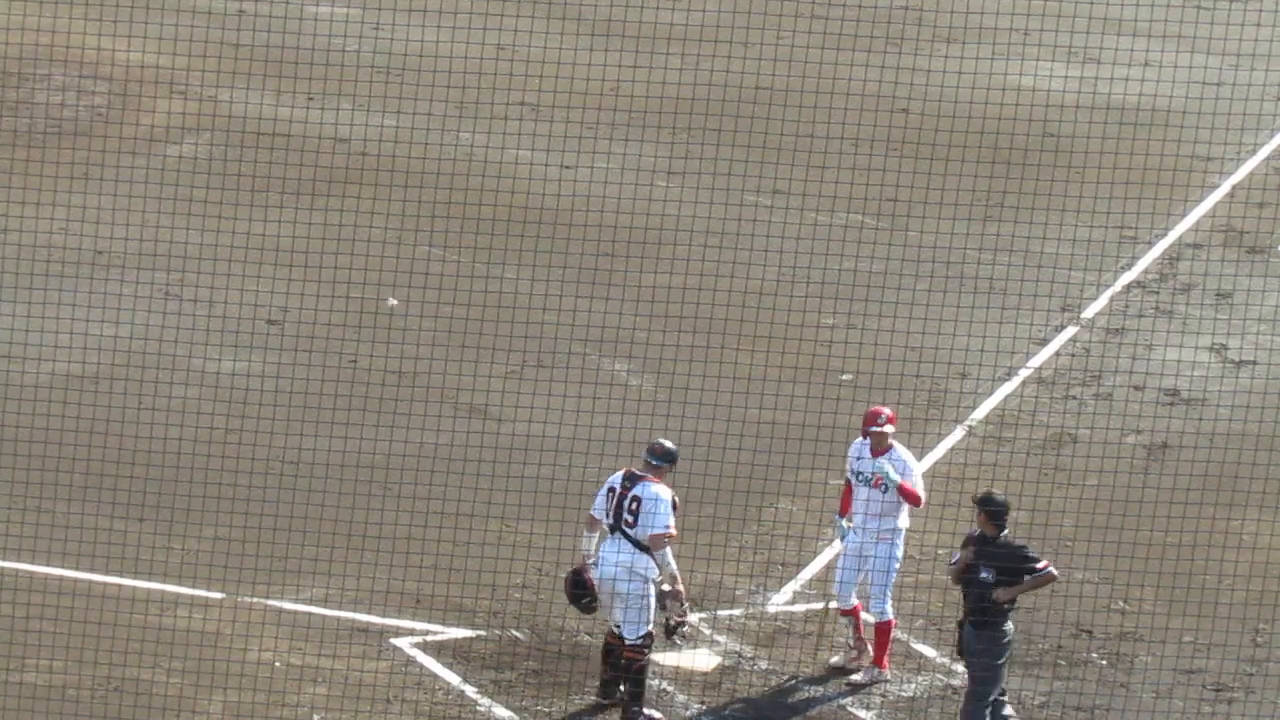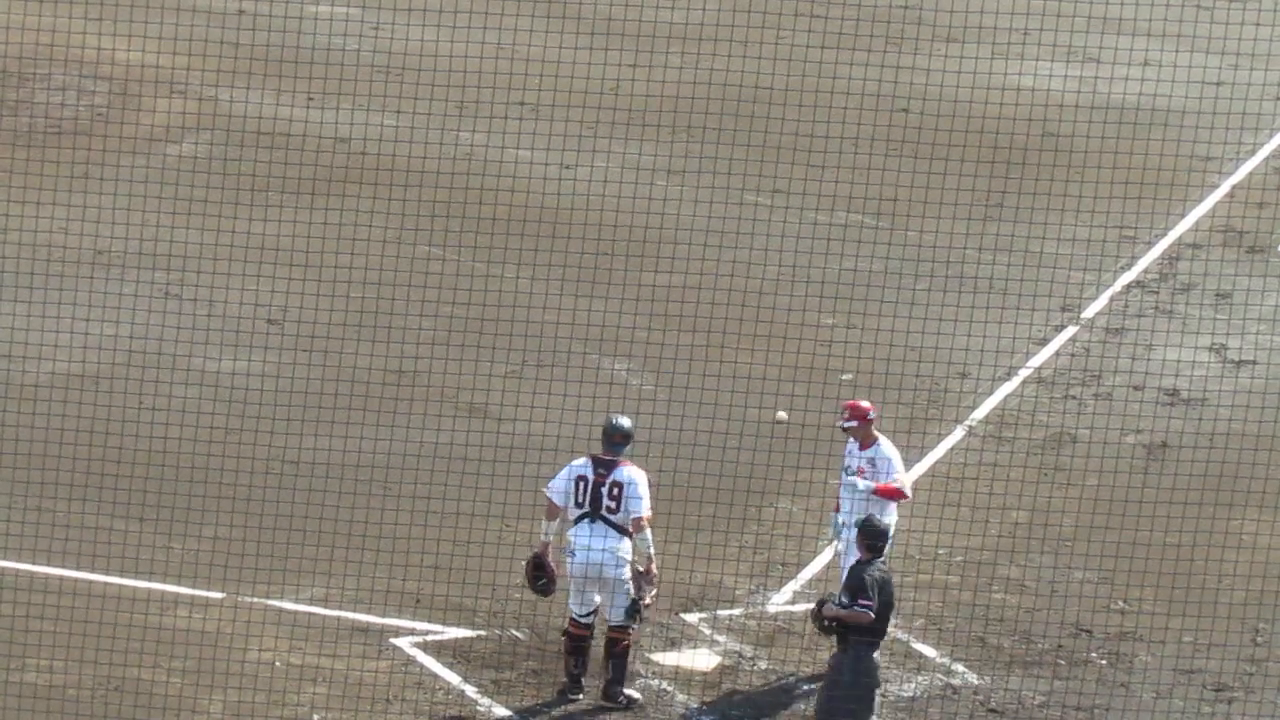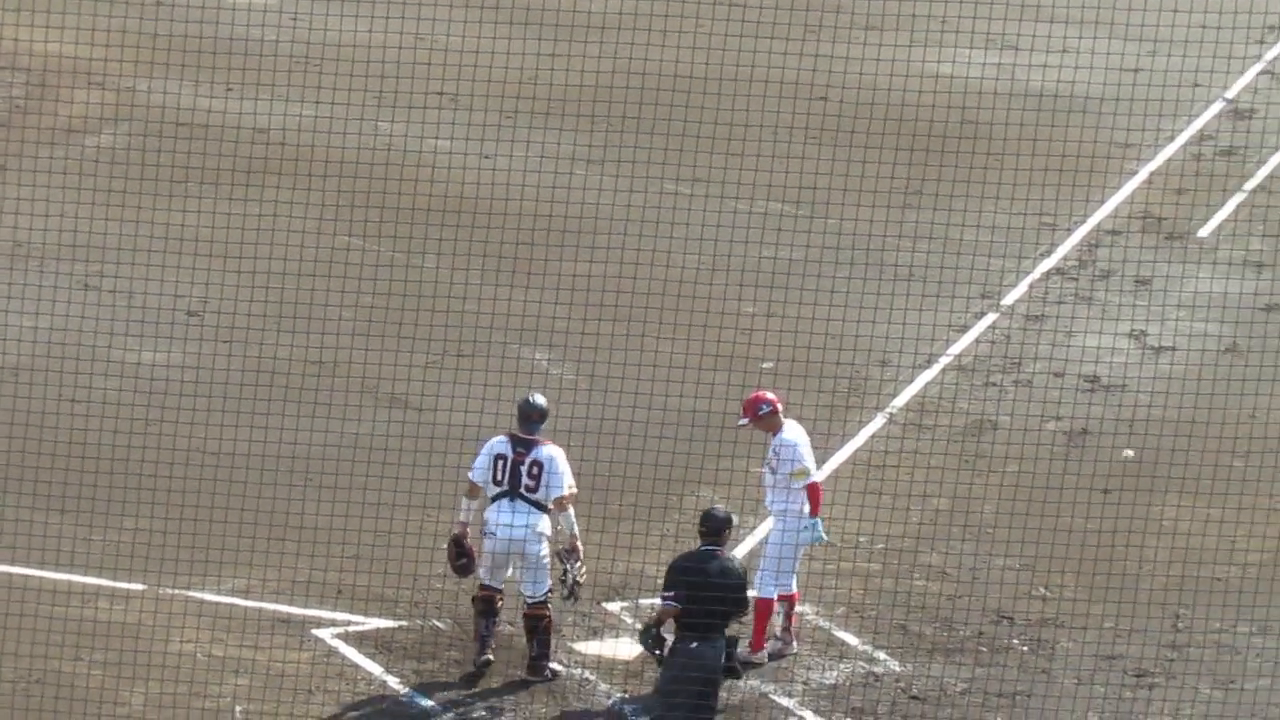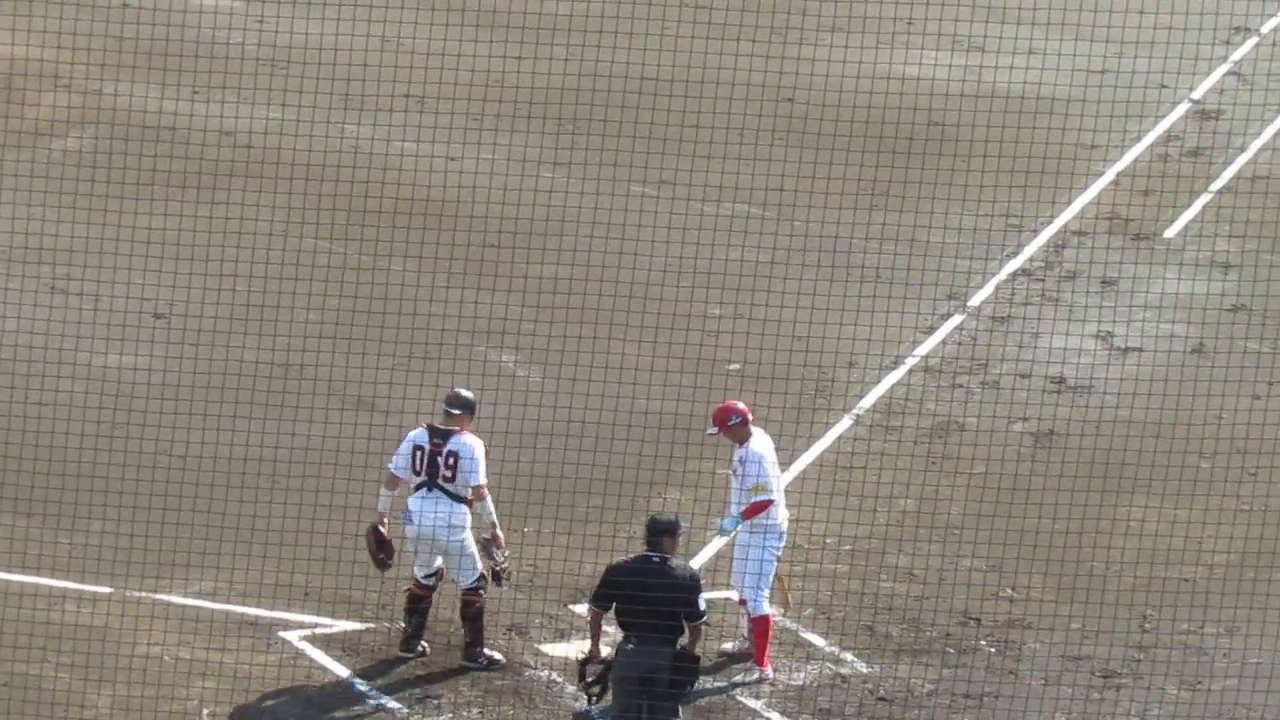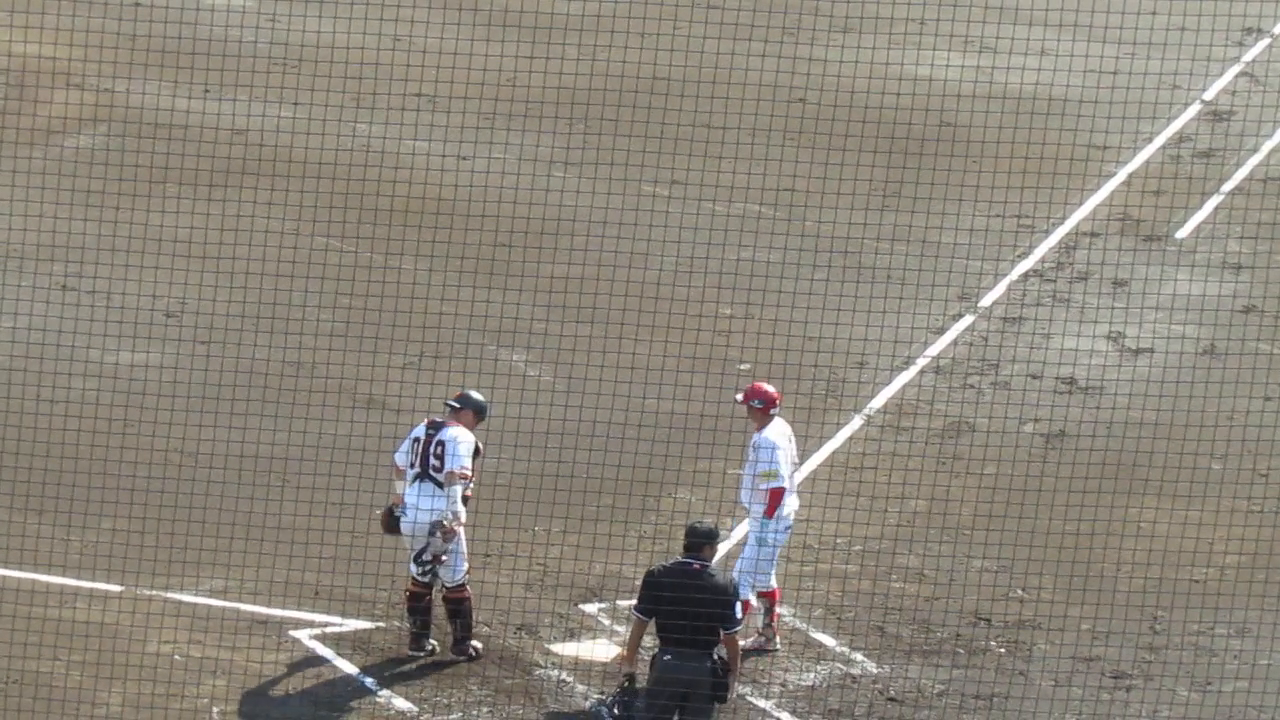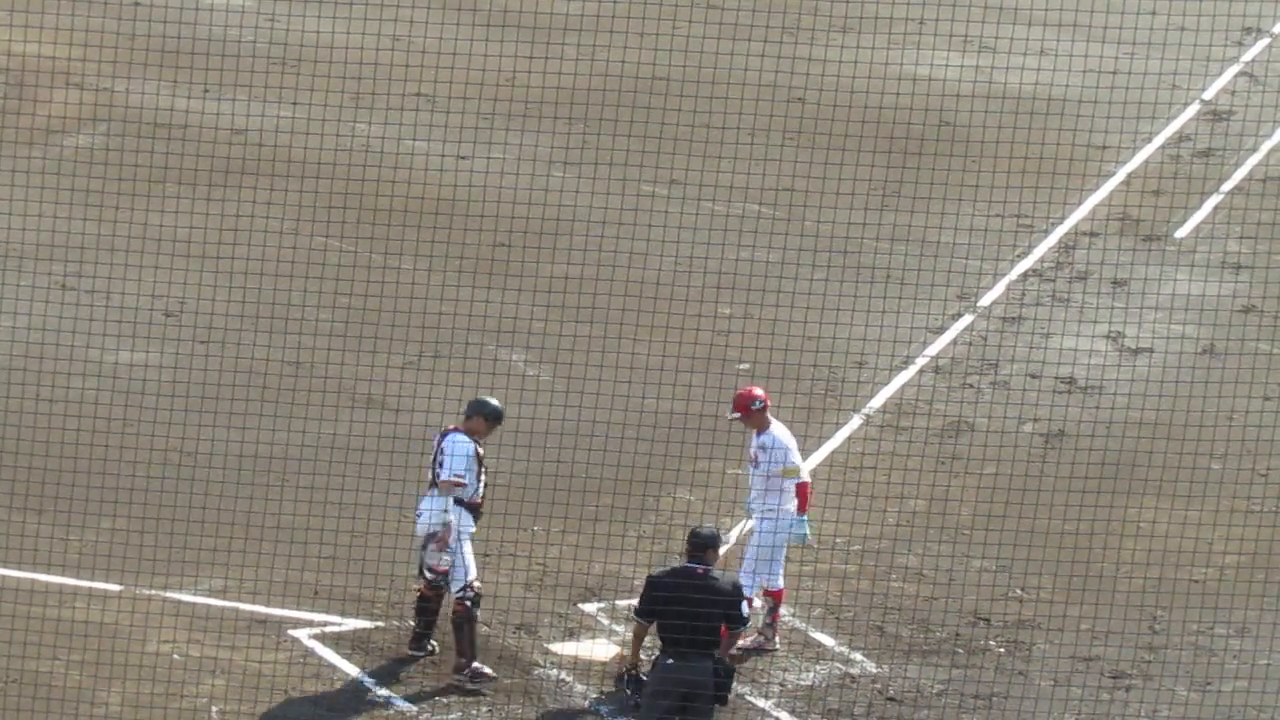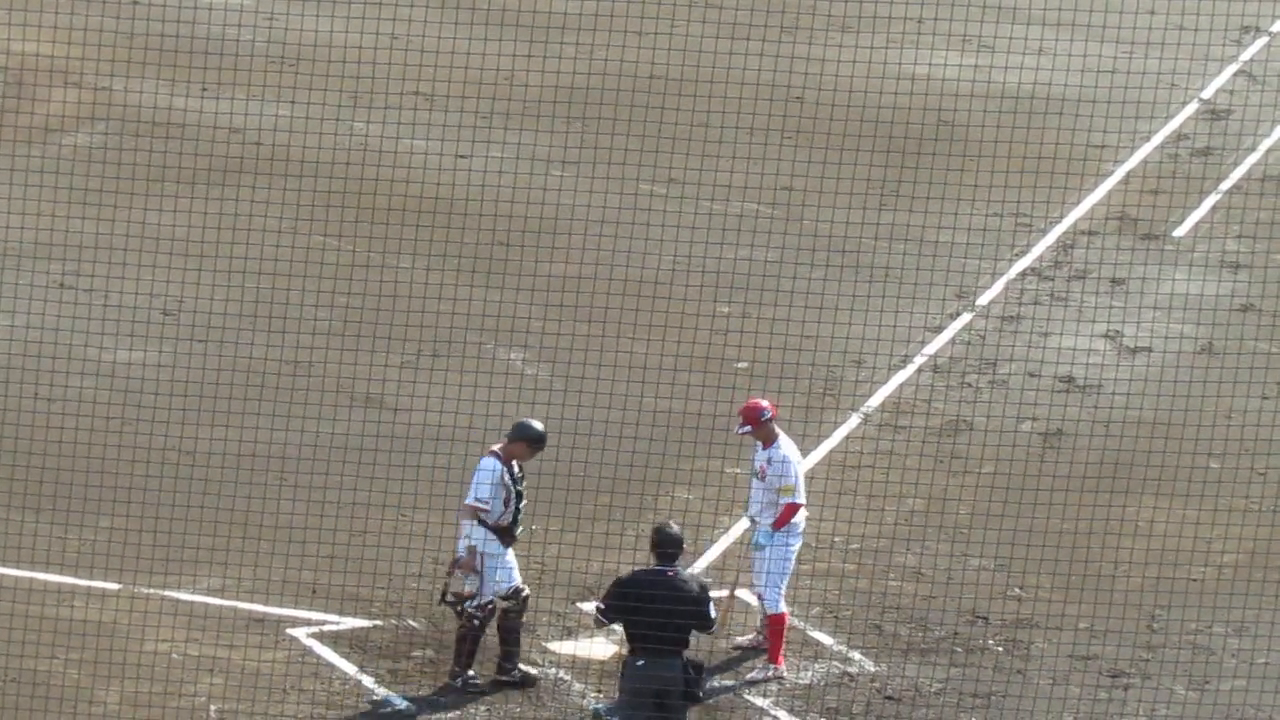
dt=0.5s
person 1, frame 1
left shoulder: (616, 478)
right shoulder: (659, 493)
left elbow: (593, 521)
right elbow: (658, 543)
left wrist: (586, 556)
right wrist: (675, 581)
left hip: (604, 567)
right hip: (634, 573)
left knee: (620, 630)
right knee: (638, 639)
left ankle: (609, 689)
person 1, frame 2
left shoulder: (578, 466)
right shoulder: (634, 475)
left elbow: (553, 507)
right elbow: (640, 523)
left wrist: (545, 542)
right wrist: (650, 560)
left hip: (580, 553)
right hip: (615, 557)
left knee: (580, 619)
right knee: (621, 622)
left ankle: (574, 684)
right ankle: (613, 690)
person 1, frame 3
left shoulder: (495, 445)
right shoulder: (553, 454)
left elbow: (474, 488)
right elbow: (561, 501)
left wrist: (463, 523)
right wrist: (574, 537)
left hip: (497, 531)
right hip: (533, 535)
left knee: (489, 589)
right knee: (538, 600)
left ankle: (483, 648)
right ankle: (538, 665)
person 1, frame 4
left shoulder: (417, 436)
right shoulder: (470, 443)
left elbow: (393, 477)
right elbow: (478, 491)
left wrist: (381, 514)
right wrist: (494, 527)
left hip: (417, 521)
right hip: (452, 524)
left knee: (424, 580)
right knee: (473, 586)
left ankle: (411, 642)
right ankle: (474, 651)
person 1, frame 5
left shoulder: (421, 429)
right shoulder: (462, 436)
left elbow: (401, 465)
right elbow: (454, 479)
left wrist: (401, 495)
right wrist: (454, 518)
left hip: (411, 514)
right hip: (441, 517)
left knee: (420, 577)
right knee: (456, 581)
left ankle: (419, 640)
right ankle: (462, 644)
person 1, frame 6
left shoulder: (447, 437)
right shoulder: (463, 443)
right elbow: (447, 486)
right wrist: (447, 527)
left hip: (432, 521)
right hip: (451, 524)
left knee: (434, 582)
right knee: (467, 591)
left ankle: (420, 641)
right ankle: (465, 663)
person 1, frame 7
left shoulder: (511, 462)
right shoulder: (492, 466)
right elbow: (472, 510)
right wrist: (470, 551)
left hip: (500, 543)
right hip: (484, 544)
left knee: (517, 598)
right knee: (480, 608)
left ankle: (508, 665)
right ankle: (460, 671)
person 2, frame 1
left shoulder: (904, 461)
right shoulder: (857, 448)
left elbow: (918, 500)
left wrist: (895, 480)
right wrist: (841, 518)
left hip: (887, 539)
right hip: (857, 532)
left knee: (879, 603)
right knee: (843, 592)
left ankle: (879, 667)
right ankle: (857, 650)
person 2, frame 2
left shoulder: (886, 455)
right shoulder: (852, 446)
left elbow: (903, 493)
left wrist: (870, 488)
right wrist: (836, 515)
right hip: (850, 529)
person 2, frame 3
left shoulder: (789, 440)
right shoulder: (785, 431)
left elbow: (812, 482)
left wrist: (815, 520)
left hip: (793, 520)
right hip: (788, 517)
left knee: (766, 581)
right knee: (784, 580)
left ankle: (756, 649)
right ankle: (785, 639)
person 2, frame 4
left shoulder: (755, 451)
right shoulder: (752, 440)
left elbow: (767, 498)
left wrist: (737, 520)
left hip: (765, 531)
right hip: (751, 528)
left knee: (755, 594)
right knee: (742, 584)
left ankle: (762, 666)
right ankle: (749, 639)
person 2, frame 5
left shoulder: (768, 440)
right shoulder: (780, 427)
left elbow: (778, 486)
right elbow: (790, 465)
left wrist: (765, 523)
left hip: (770, 518)
right hip: (771, 515)
left knee: (743, 577)
right knee: (764, 574)
right ankle: (768, 635)
person 2, frame 6
left shoulder: (780, 441)
right shoulder: (758, 433)
left elbow: (802, 482)
left wrist: (801, 520)
right wrist: (752, 498)
left hip: (776, 519)
right hip: (764, 514)
left knee: (750, 579)
right knee: (771, 576)
right ankle: (767, 635)
person 2, frame 7
left shoulder: (786, 456)
right shoulder: (763, 445)
left elbow: (795, 503)
left wrist: (771, 531)
right wrist: (755, 513)
left hip: (782, 532)
right hip: (764, 526)
left knee: (772, 593)
right knee: (761, 583)
left ankle: (775, 663)
right ankle: (766, 634)
person 3, frame 1
left shoulder: (1011, 549)
right shoulder: (972, 541)
left elbow: (1051, 575)
right elbow: (956, 578)
left wrist: (1011, 591)
right wrist: (960, 562)
left hip: (994, 633)
right hip: (972, 628)
right knee: (992, 698)
person 3, frame 2
left shoulder: (866, 574)
right shoulder: (878, 571)
left elbow: (865, 616)
left wrist: (834, 611)
right wrist: (841, 610)
left hip: (857, 660)
right hip: (848, 655)
person 3, frame 3
left shoulder: (685, 563)
right shoulder: (736, 568)
left elbow: (669, 608)
right elbow: (742, 611)
left wrist: (655, 620)
left hip: (688, 649)
right hip: (718, 649)
person 3, frame 4
left shoulder: (619, 570)
right shoulder: (687, 576)
left elbow: (596, 612)
right elbow: (696, 625)
left wrist: (594, 646)
right wrist: (689, 649)
left hip: (630, 654)
right hip: (667, 657)
person 3, frame 5
left shoulder: (658, 576)
right shoulder: (724, 585)
left elbow: (641, 623)
right elbow: (730, 636)
left wrist: (629, 661)
right wrist: (732, 673)
left hip: (667, 662)
right hip: (702, 667)
person 3, frame 6
left shoulder: (658, 581)
right shoulder: (728, 588)
left elbow: (641, 625)
right elbow: (737, 629)
left wrist: (634, 655)
right wrist: (724, 650)
left hip: (668, 666)
right hip: (704, 670)
person 3, frame 7
left shoulder: (629, 583)
right shoulder: (695, 587)
left elbow: (600, 620)
right elbow: (709, 628)
left hip: (639, 668)
right hip: (676, 669)
